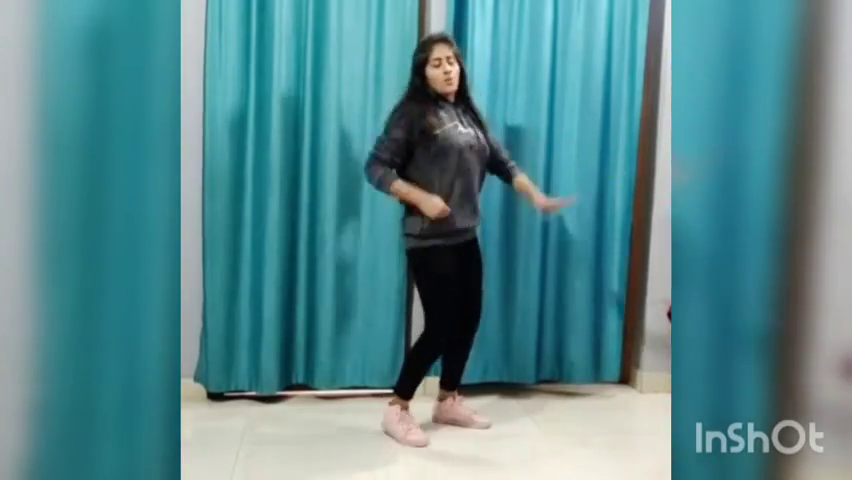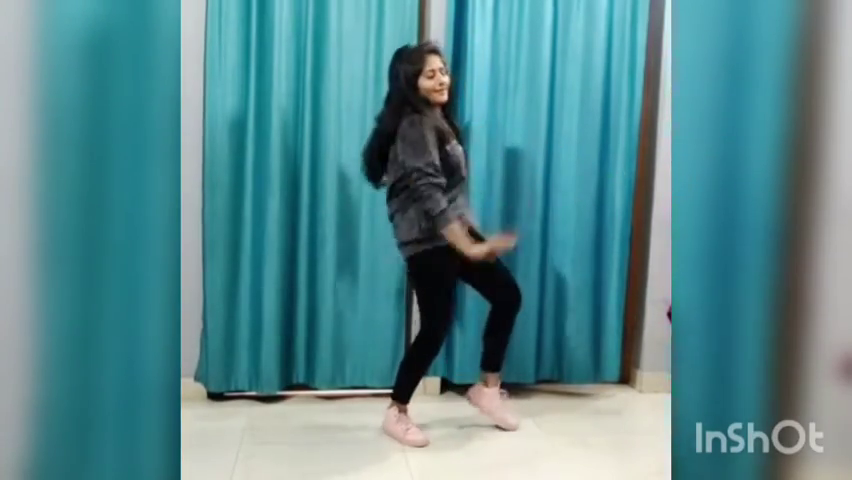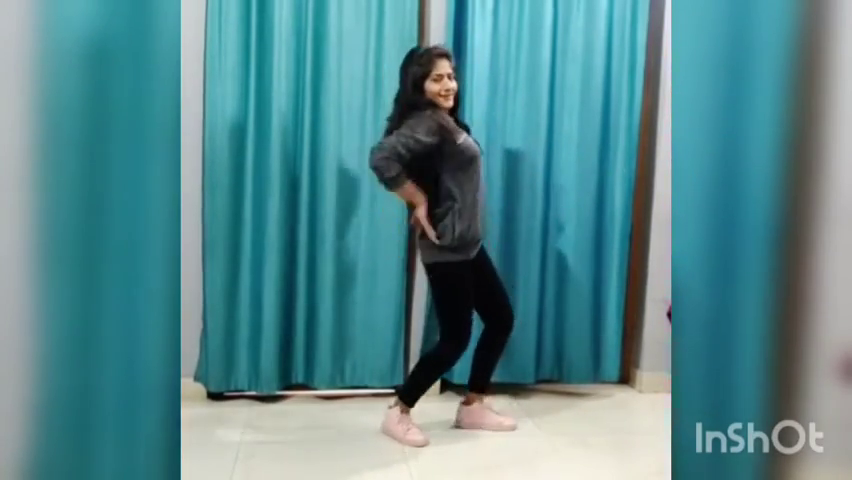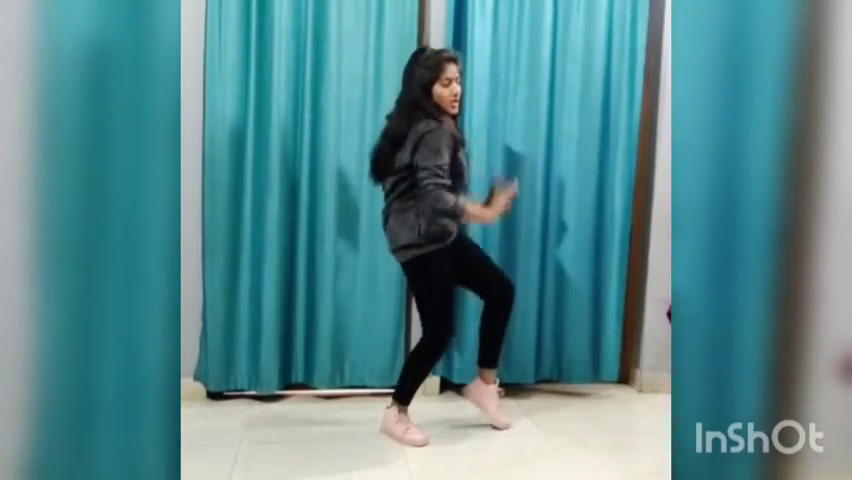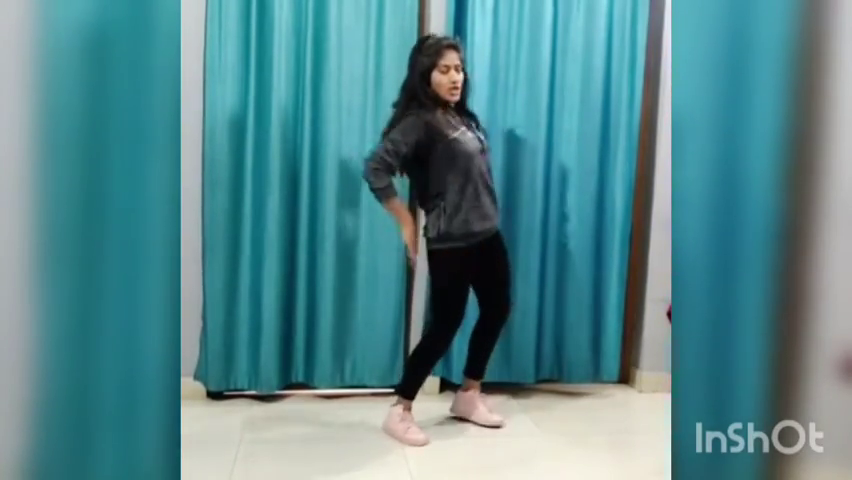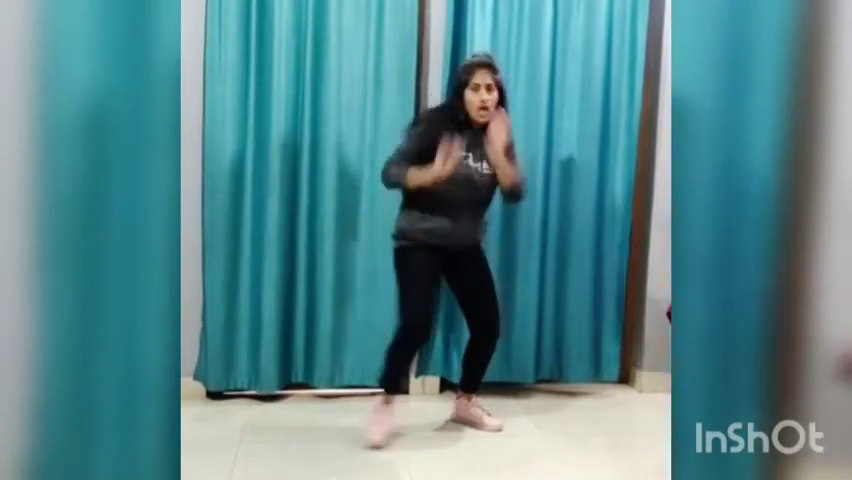
dt=0.4s
person 1, frame 1
left shoulder: (471, 114)
right shoulder: (412, 114)
left elbow: (499, 161)
right elbow: (377, 168)
left wrist: (535, 194)
right wrist: (420, 197)
left hip: (465, 236)
right hip: (429, 238)
left knee: (467, 320)
right knee: (441, 325)
left ankle: (448, 400)
right ankle: (396, 411)
person 1, frame 2
left shoulder: (437, 120)
right shoulder: (416, 126)
right elbow: (427, 194)
left wrist: (469, 236)
right wrist: (467, 245)
left hip: (454, 233)
right hip: (430, 241)
left knee: (509, 297)
right knee: (436, 327)
left ankle: (488, 388)
right ankle: (396, 413)
person 1, frame 3
left shoulder: (444, 123)
right shoulder: (425, 122)
right elbow: (382, 157)
left wrist: (423, 199)
right wrist: (417, 200)
left hip: (467, 246)
right hip: (446, 250)
left knee: (501, 317)
right knee: (455, 337)
left ankle: (472, 407)
right ankle: (398, 414)
person 1, frame 4
left shoulder: (437, 127)
right shoulder: (433, 131)
right elbow: (434, 195)
left wrist: (483, 204)
right wrist: (483, 213)
left hip: (441, 238)
right hip: (421, 243)
left knee: (501, 292)
right knee: (439, 332)
left ankle: (485, 384)
right ankle: (395, 414)
person 1, frame 5
left shoulder: (462, 116)
right shoulder: (421, 120)
right elbow: (378, 167)
right wrist: (405, 222)
left hip: (486, 234)
right hip: (450, 241)
left knee: (497, 309)
right knee: (444, 325)
left ankle: (467, 396)
right ankle: (399, 411)
person 1, frame 6
left shoulder: (502, 138)
right shoulder: (434, 125)
left elbow: (513, 193)
right elbow: (391, 173)
left wrist: (499, 157)
right wrist: (435, 174)
left hip: (466, 245)
right hip: (419, 242)
left knee: (488, 326)
right knee: (417, 323)
left ankle: (466, 402)
right ankle: (385, 405)
